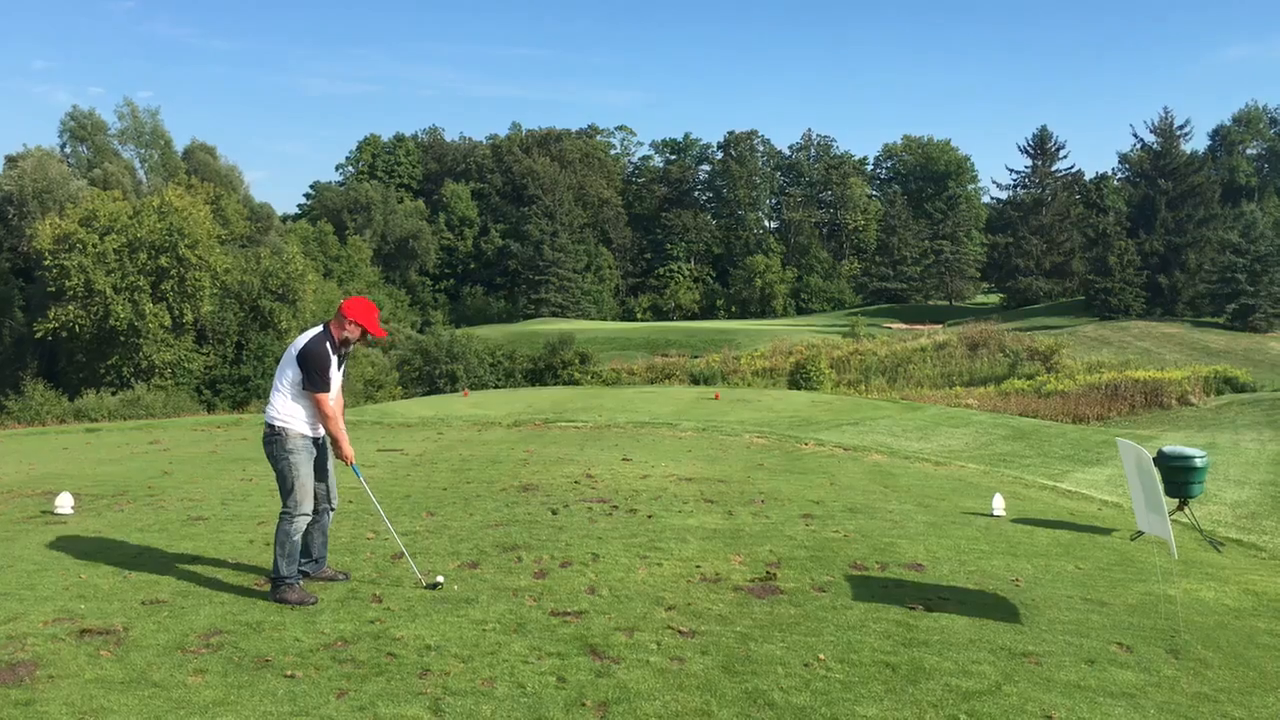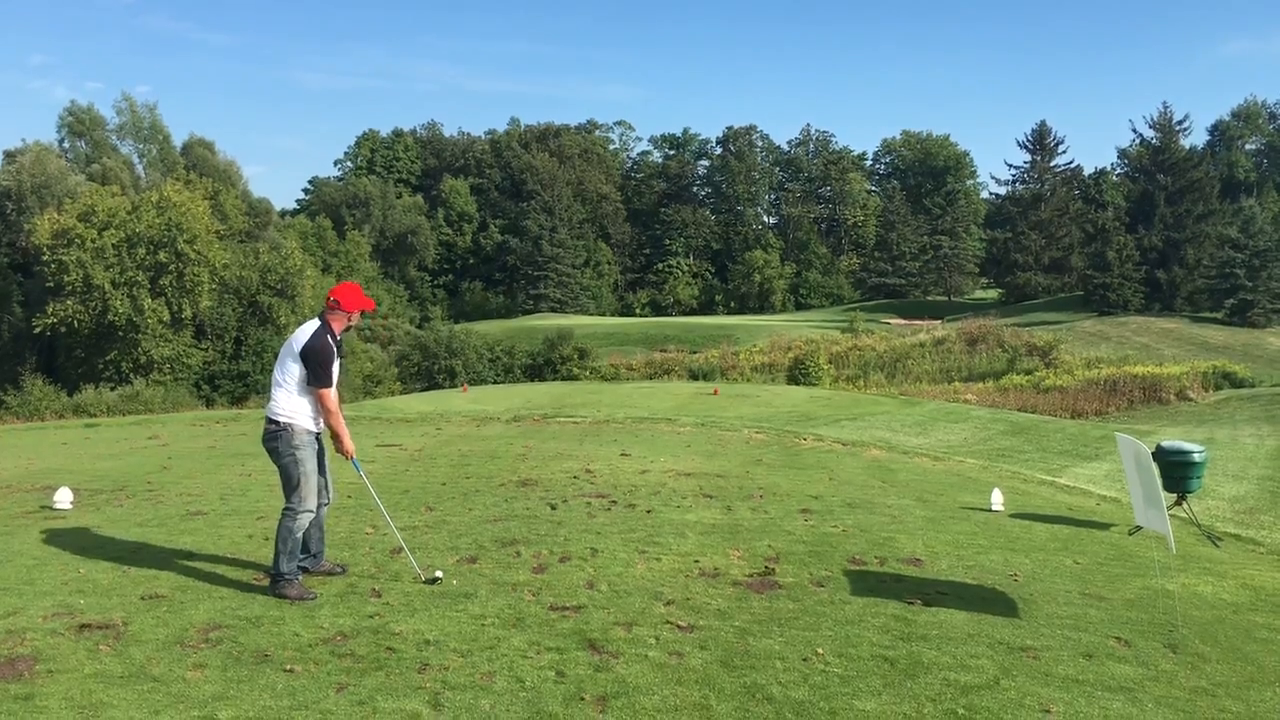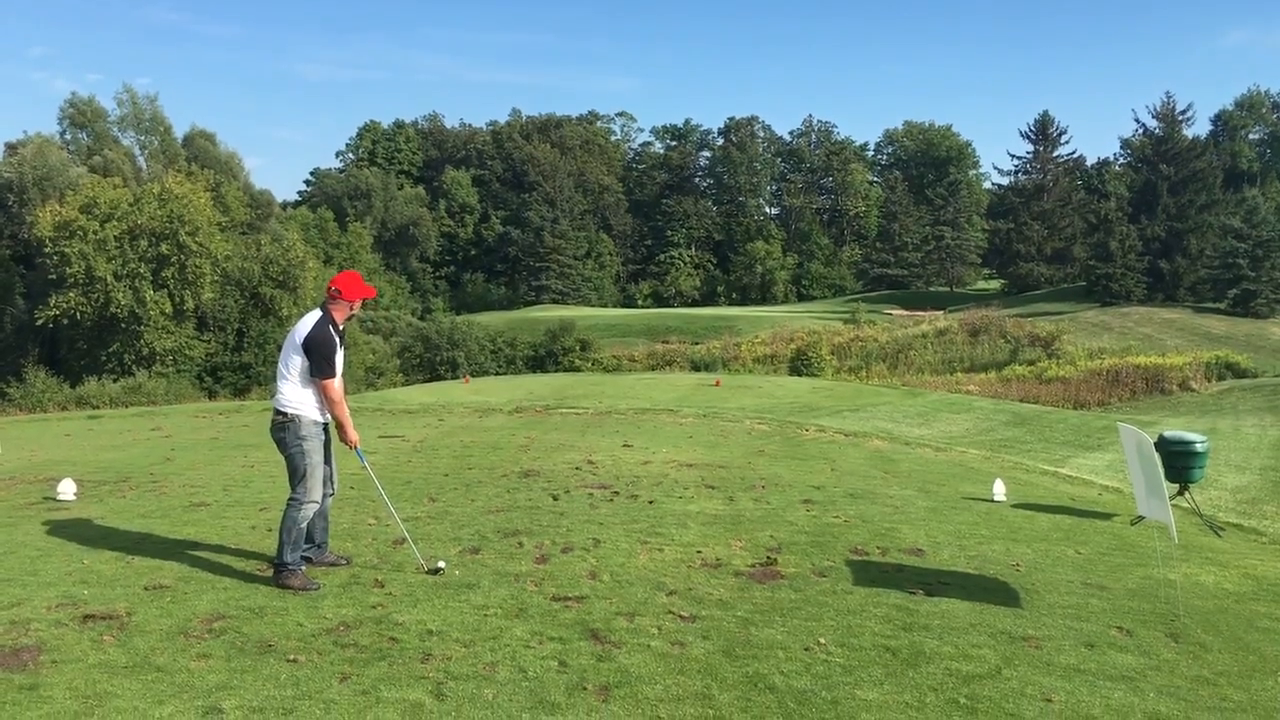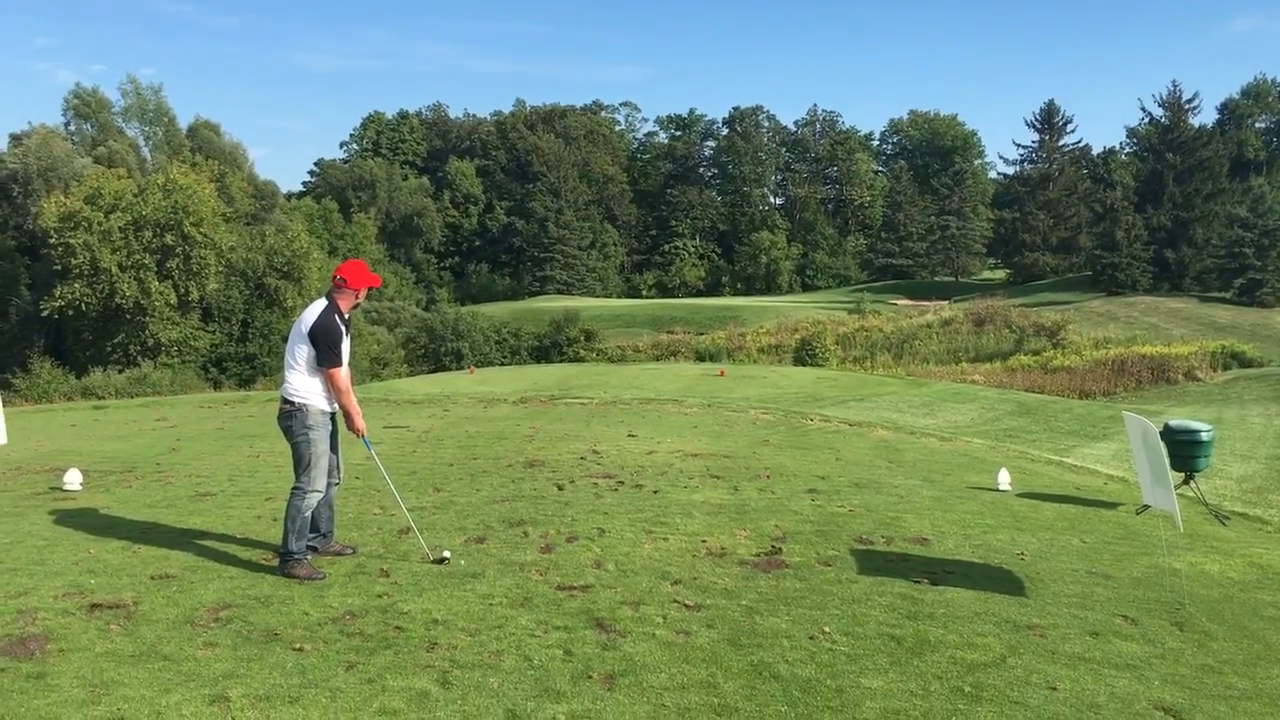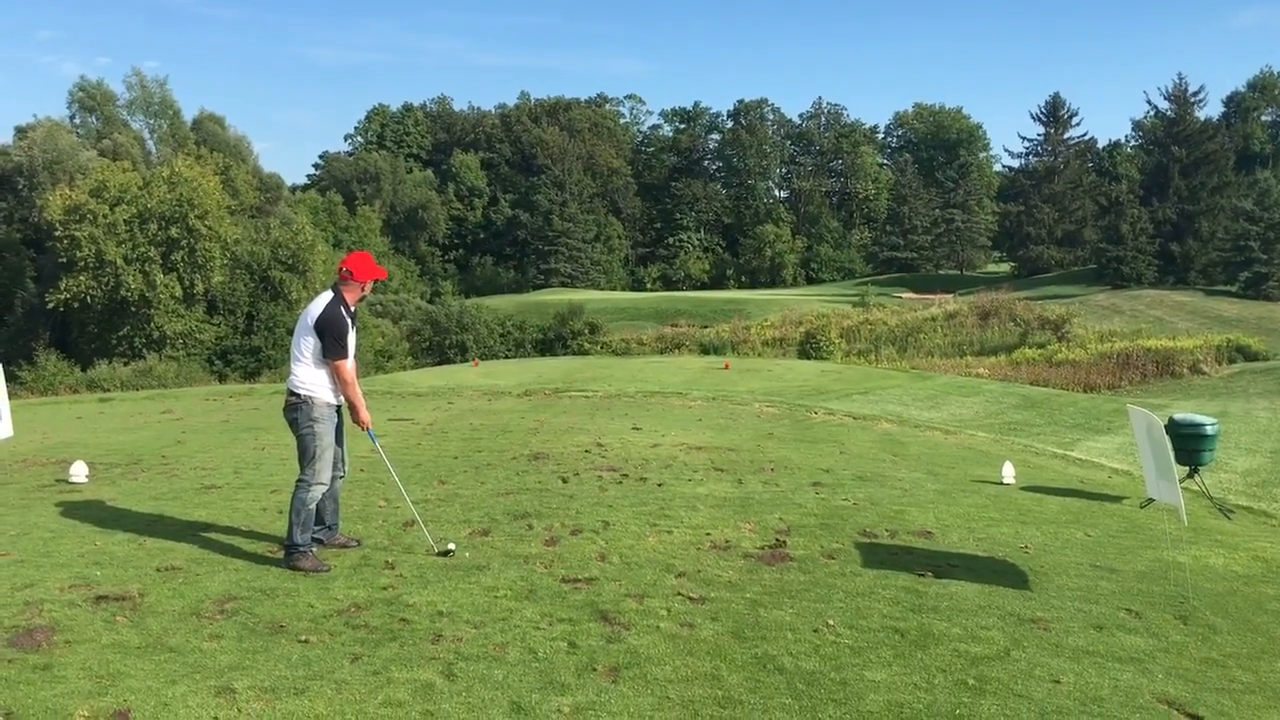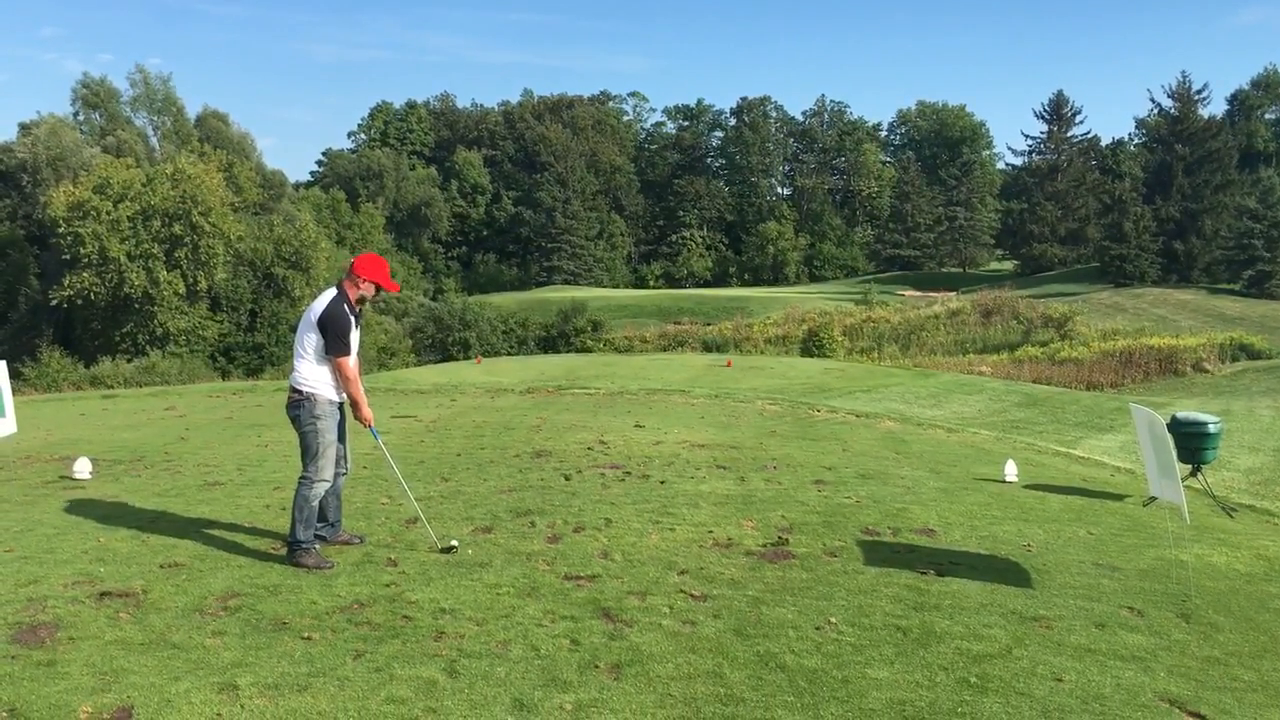
dt=0.3s
person 1, frame 1
left shoulder: (339, 347)
right shoulder: (315, 349)
left elbow: (335, 395)
right elbow: (324, 407)
left wrist: (341, 436)
right wrist: (342, 444)
left hip: (313, 435)
right hip: (289, 435)
left knee: (324, 502)
right knee: (299, 509)
left ankle: (312, 564)
right ankle: (284, 583)
person 1, frame 2
left shoulder: (326, 336)
right shoulder: (318, 344)
left elbow: (330, 392)
right elbow: (325, 400)
left wrist: (340, 430)
right wrist: (343, 437)
left hip: (306, 430)
right hip: (290, 431)
left knee: (320, 497)
right knee: (302, 505)
left ankle: (311, 559)
right ankle: (283, 579)
person 1, frame 3
left shoulder: (328, 326)
right shoulder: (320, 334)
left elbow: (335, 381)
right elbow: (329, 391)
left wrist: (345, 420)
right wrist: (346, 427)
left hip: (313, 421)
right hip: (298, 422)
left knee: (324, 488)
right knee: (307, 496)
left ankle: (314, 550)
right ankle: (286, 569)
person 1, frame 4
left shoulder: (335, 315)
right shoulder: (326, 323)
left elbow: (342, 370)
right elbow: (336, 380)
left wrist: (352, 408)
right wrist: (354, 415)
left hip: (321, 410)
right hip: (306, 412)
left knee: (329, 478)
right knee: (311, 485)
left ankle: (320, 539)
right ankle: (292, 558)
person 1, frame 5
left shoulder: (340, 307)
right shoulder: (332, 315)
left elbow: (348, 364)
right elbow: (341, 372)
left wrist: (357, 401)
right wrist: (359, 408)
left hip: (326, 403)
right hip: (311, 404)
left knee: (334, 471)
right knee: (315, 477)
left ankle: (324, 532)
right ankle: (297, 550)
person 1, frame 6
left shoulder: (348, 306)
right shoulder: (335, 312)
left elbow: (351, 359)
right elbow: (344, 370)
left wrist: (359, 399)
right wrist: (361, 405)
left hip: (329, 400)
right hip: (313, 401)
left knee: (336, 468)
right knee: (318, 475)
left ankle: (328, 529)
right ankle: (300, 547)
